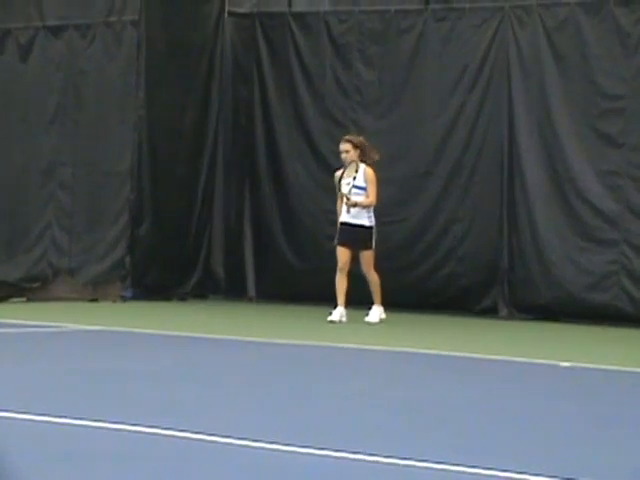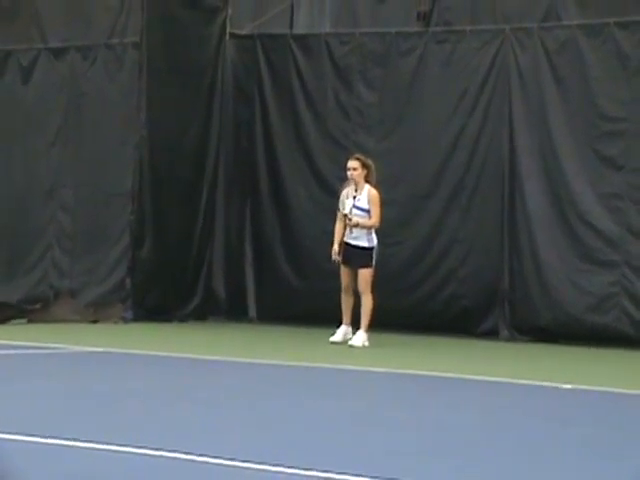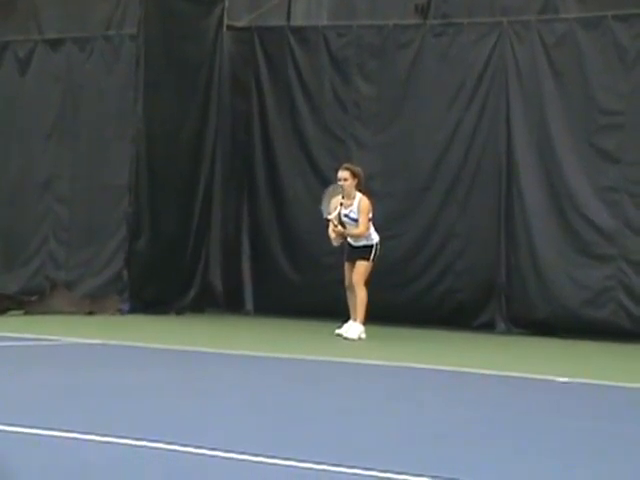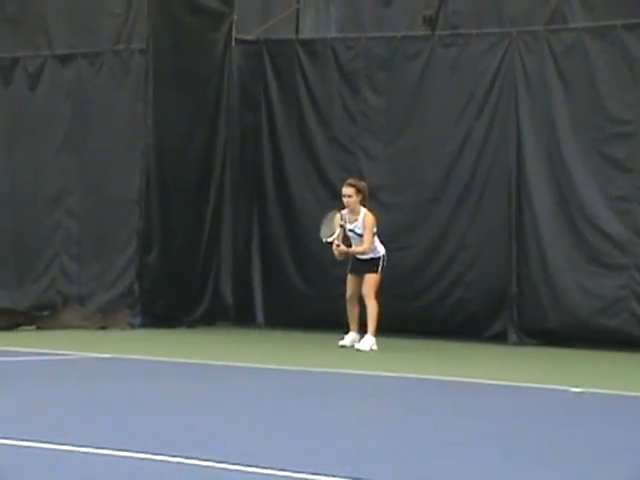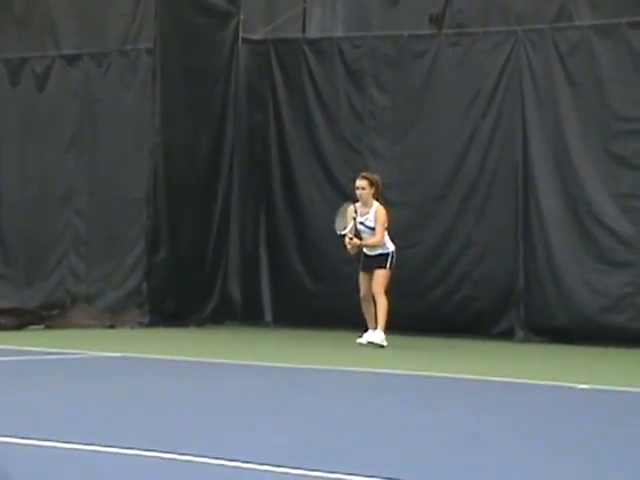
dt=1s
person 1, frame 1
left shoulder: (367, 172)
right shoulder: (340, 175)
left elbow: (372, 200)
left wrist: (356, 202)
right wrist: (339, 222)
left hip: (364, 226)
right hip: (345, 225)
left knee: (368, 270)
right knee: (341, 268)
left ankle: (377, 308)
right ankle: (340, 309)
person 1, frame 2
left shoulder: (372, 193)
right shoulder: (344, 193)
left elbow: (375, 222)
right elbow: (340, 221)
left wrist: (358, 223)
right wrist: (336, 242)
left hip: (366, 247)
right hip: (348, 245)
left knee: (364, 290)
right knee: (346, 288)
left ankle: (362, 333)
right ankle: (345, 327)
person 1, frame 3
left shoulder: (363, 202)
right shoulder: (337, 202)
left elbow: (362, 231)
right elbow: (332, 228)
left wrist: (344, 232)
right wrist: (334, 236)
left hip: (368, 245)
right hip: (351, 245)
left knee: (357, 281)
right knee: (349, 284)
left ankle: (359, 326)
right ankle: (352, 321)
person 1, frame 4
left shoulder: (367, 217)
right shoulder: (340, 216)
left elbow: (366, 247)
right elbow: (336, 242)
left wrist: (347, 251)
right wrist: (338, 250)
left hip: (374, 258)
right hip: (357, 258)
left knee: (368, 293)
right knee: (350, 296)
left ankle: (370, 338)
right ankle: (353, 334)
person 1, frame 5
left shoulder: (379, 211)
right shoulder: (353, 210)
left elbow: (379, 240)
right elbow: (349, 235)
left wrist: (359, 243)
right wrist: (350, 243)
left hip: (384, 254)
right hip: (367, 255)
left knee: (378, 290)
right knee: (364, 295)
left ankle: (380, 333)
right ankle: (371, 331)
